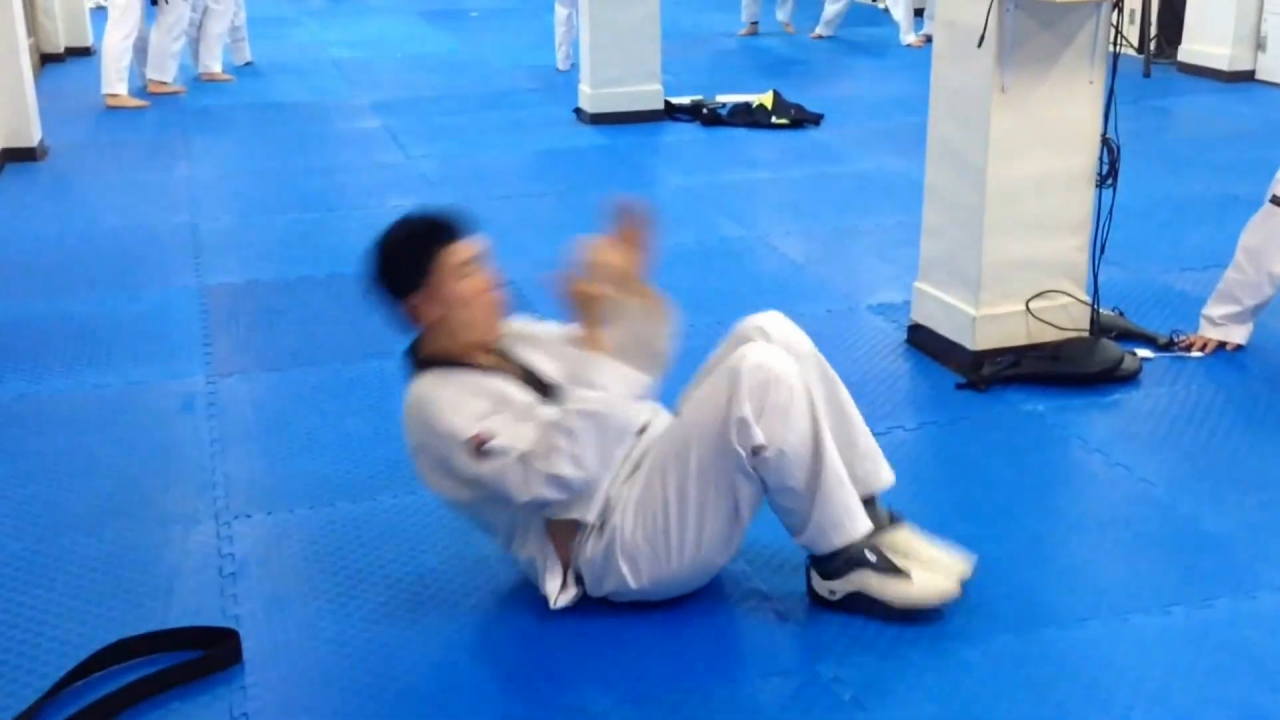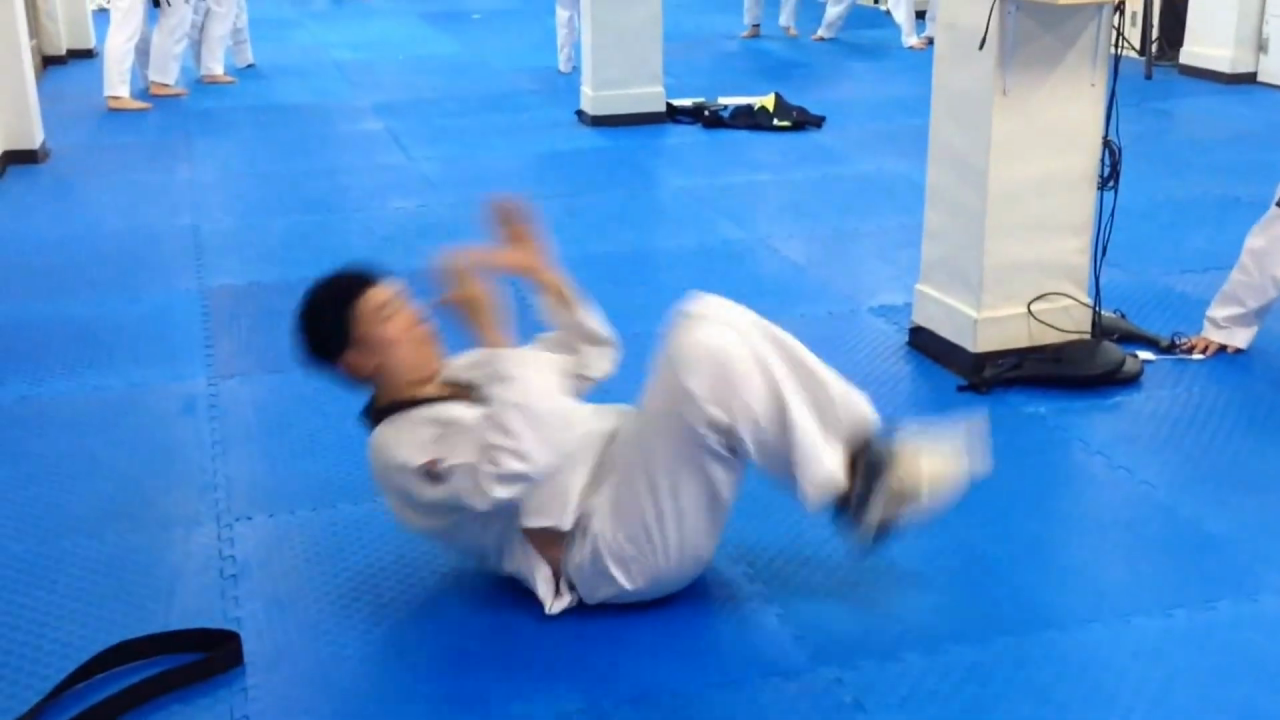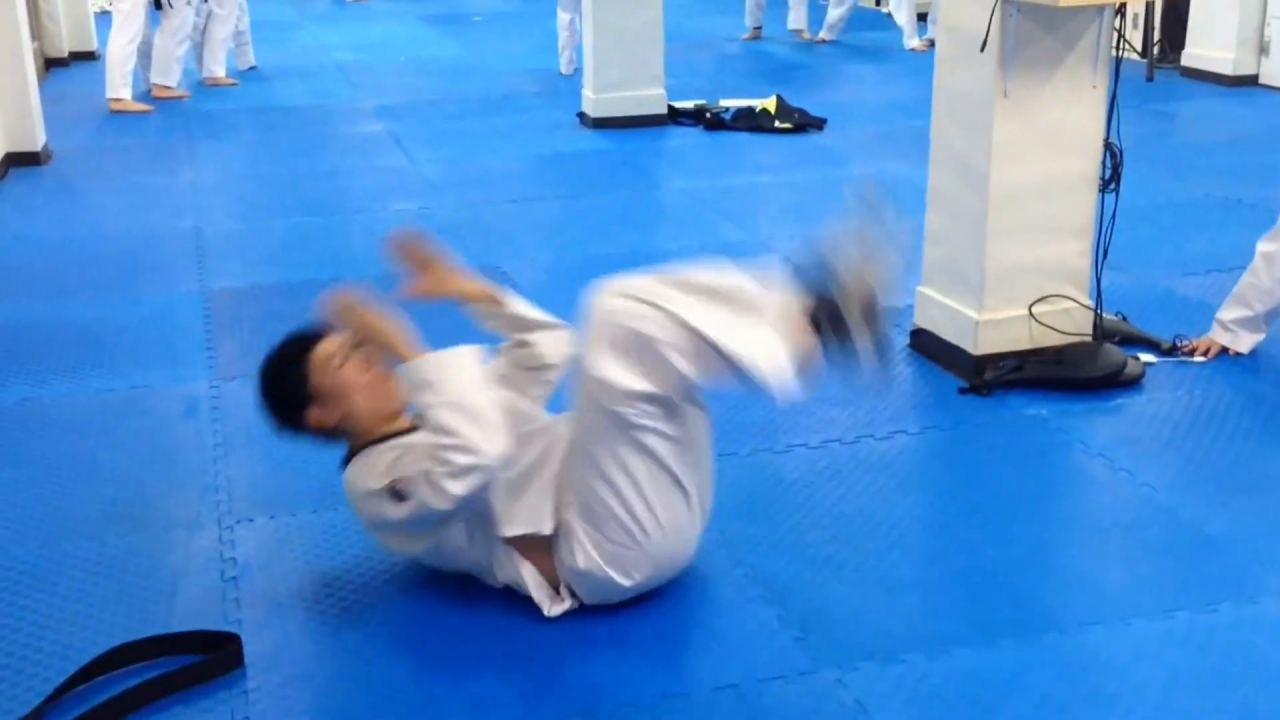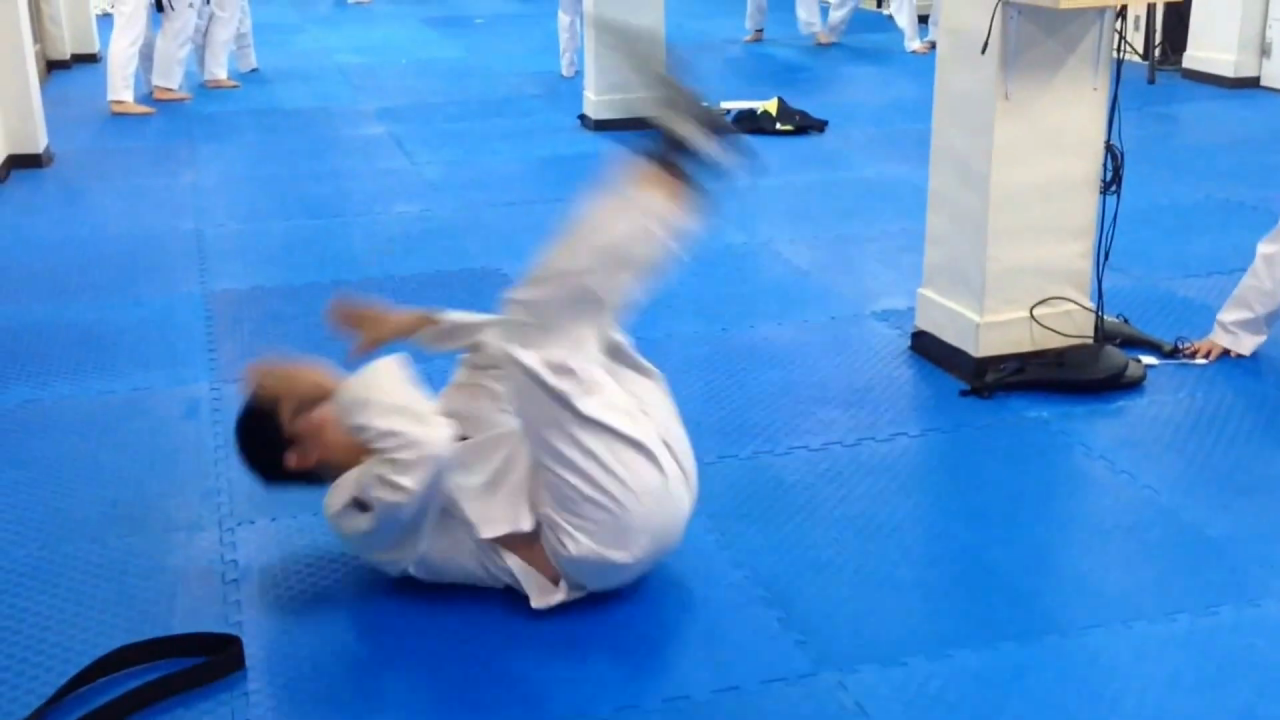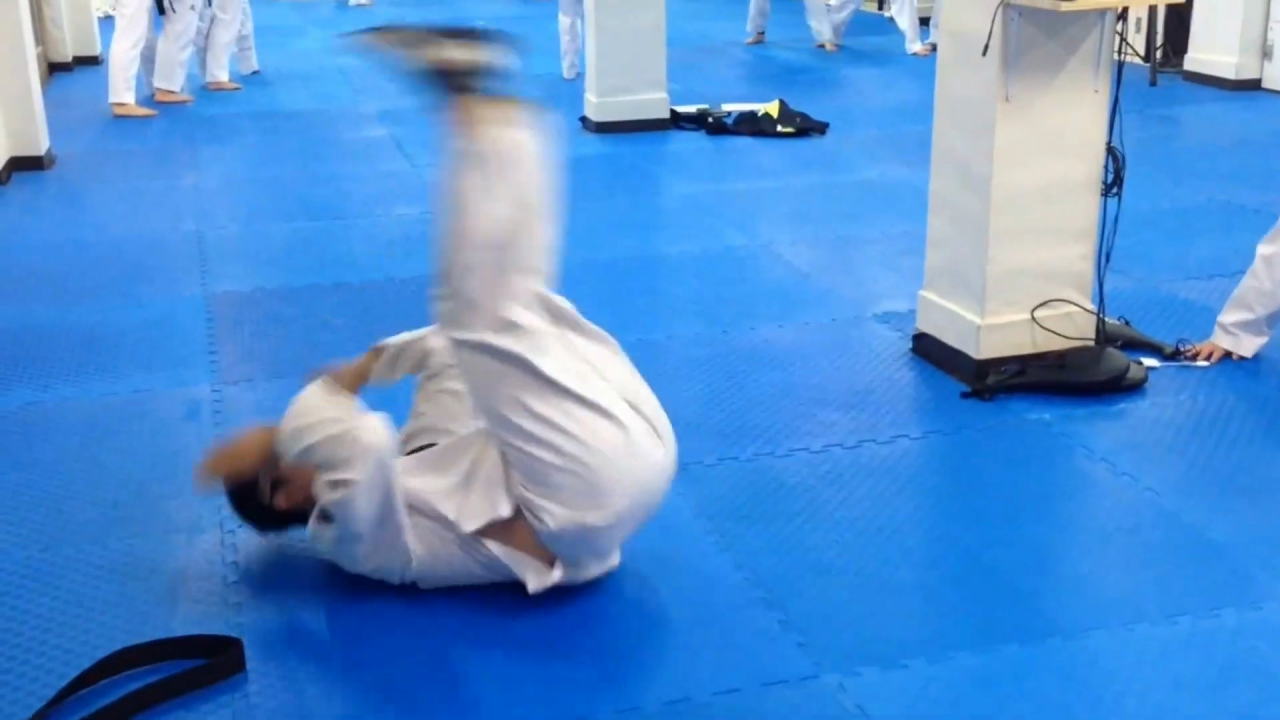
dt=0.1s
person 1, frame 1
left shoulder: (507, 341)
right shoulder: (447, 411)
left elbow: (645, 364)
right elbow: (570, 469)
left wrist: (631, 284)
right wrist: (596, 336)
right hip: (629, 550)
left knee: (769, 338)
right knee: (764, 378)
left ankle: (868, 527)
right ankle: (842, 564)
person 1, frame 2
left shoulder: (462, 375)
right shoulder: (402, 448)
left elbow: (592, 359)
right elbow: (517, 467)
left wrist: (542, 273)
right wrist: (493, 341)
left hip: (626, 477)
right hip: (618, 550)
left knee: (709, 323)
right knee: (709, 357)
left ankle: (864, 462)
right ankle: (857, 487)
person 1, frame 3
left shoulder: (417, 406)
right shoulder: (373, 476)
left elbow: (549, 349)
right elbow: (472, 455)
left wrist: (473, 293)
right wrist: (408, 357)
right hip: (609, 548)
left knee: (620, 324)
right knee: (621, 330)
left ankle: (809, 318)
right ankle: (815, 329)
person 1, frame 4
right shoulder: (364, 511)
left elbow: (496, 344)
right elbow: (421, 453)
left wrist: (411, 325)
right wrist: (340, 389)
right hip: (617, 527)
right knee: (541, 339)
right ankle: (671, 164)
person 1, frame 5
left shoulder: (417, 462)
right shoulder: (355, 533)
left elbow: (440, 348)
right elbow: (364, 445)
left wrist: (363, 368)
right wrist: (280, 440)
